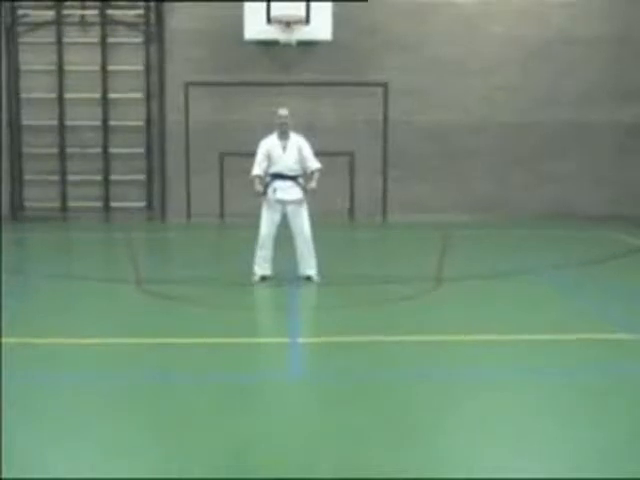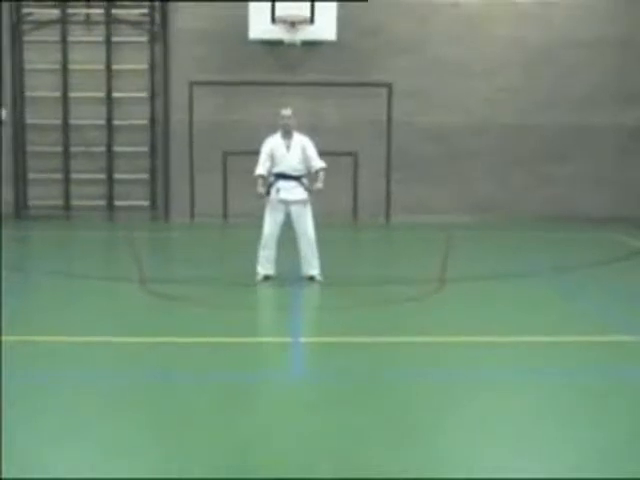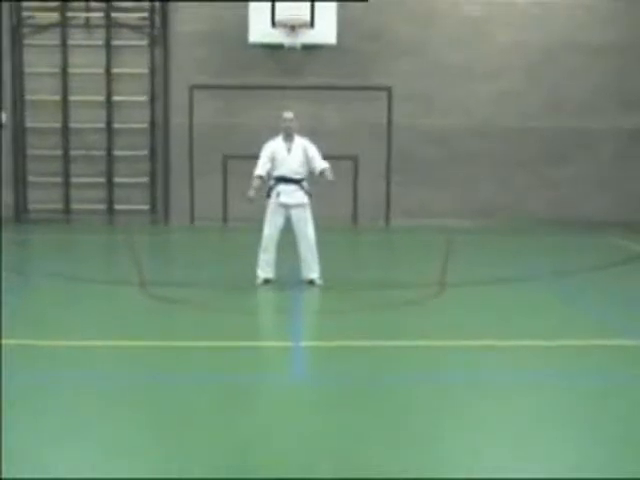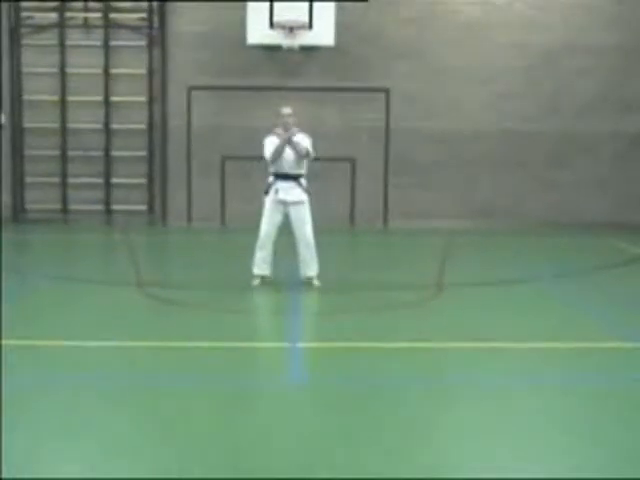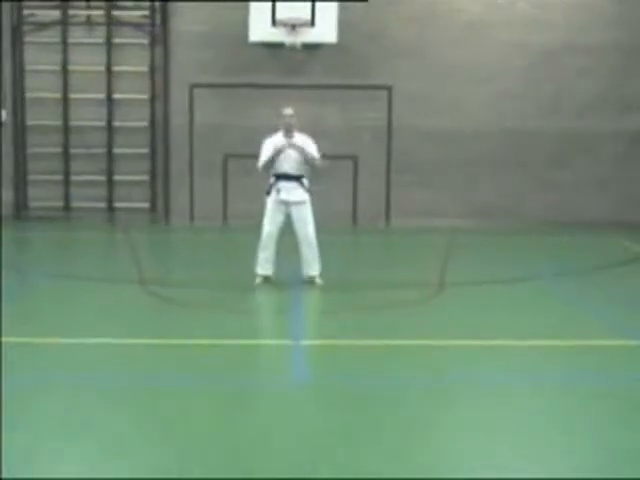
dt=0.3s
person 1, frame 1
left shoulder: (300, 141)
right shoulder: (267, 142)
left elbow: (312, 163)
right elbow: (259, 166)
left wrist: (313, 181)
right wrist: (257, 184)
left hip: (295, 190)
right hip: (273, 190)
left knee: (303, 232)
right knee: (266, 232)
left ankle: (308, 271)
right ankle: (262, 271)
person 1, frame 2
left shoulder: (304, 141)
right shoulder: (270, 142)
left elbow: (316, 162)
right elbow: (262, 166)
left wrist: (320, 181)
right wrist: (260, 185)
left hip: (298, 190)
right hip: (277, 190)
left knee: (306, 232)
right knee: (269, 232)
left ankle: (311, 271)
right ankle: (265, 271)
person 1, frame 3
left shoulder: (306, 144)
right shoulder: (271, 145)
left elbow: (319, 164)
right elbow: (261, 168)
left wrist: (327, 174)
right wrist: (253, 188)
left hip: (299, 193)
right hip: (278, 193)
left knee: (307, 236)
right knee: (269, 236)
left ankle: (312, 275)
right ankle: (265, 274)
person 1, frame 4
left shoulder: (302, 138)
right shoulder: (271, 139)
left elbow: (304, 154)
right elbow: (272, 158)
left wrist: (288, 139)
right wrist: (285, 139)
left hip: (297, 190)
right hip: (276, 189)
left knee: (305, 234)
right knee: (266, 233)
left ankle: (310, 274)
right ankle: (261, 273)
person 1, frame 5
left shoulder: (305, 140)
right shoulder: (271, 141)
left elbow: (314, 161)
right elbow: (263, 165)
left wrist: (299, 149)
right wrist: (277, 152)
left hip: (299, 190)
right hip: (278, 190)
left knee: (307, 234)
right knee: (269, 233)
left ankle: (312, 273)
right ankle: (264, 272)
